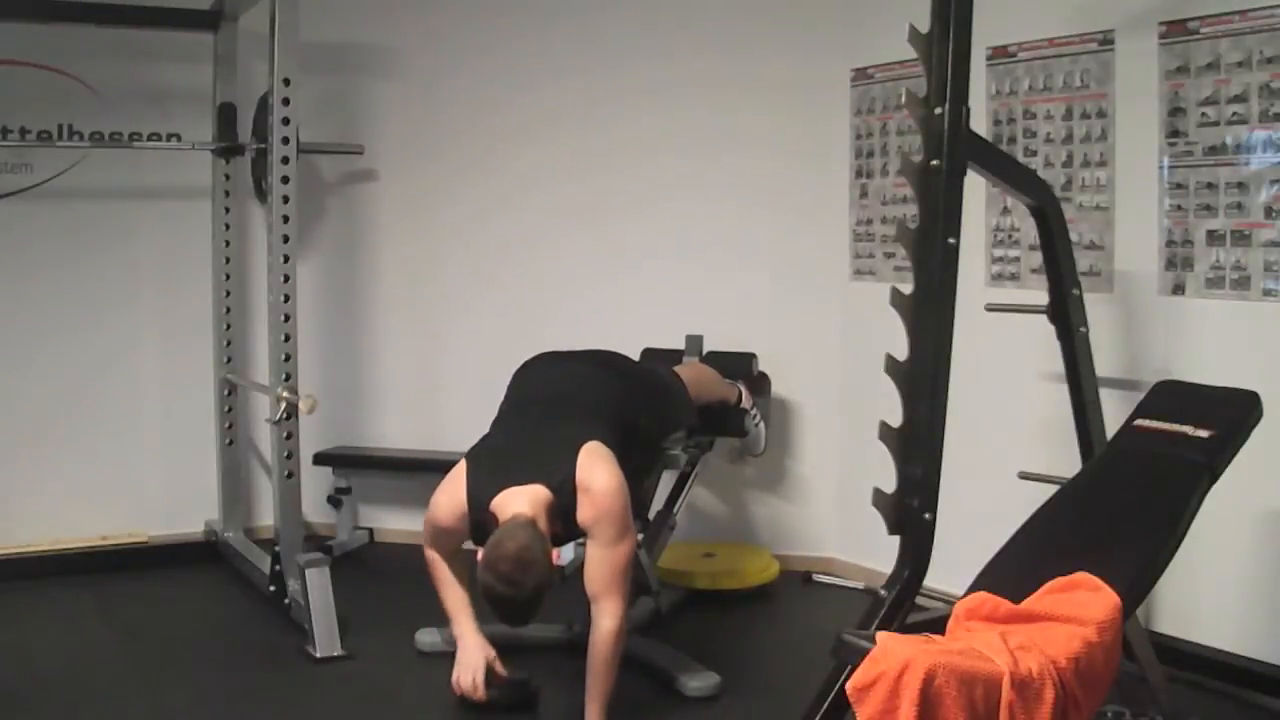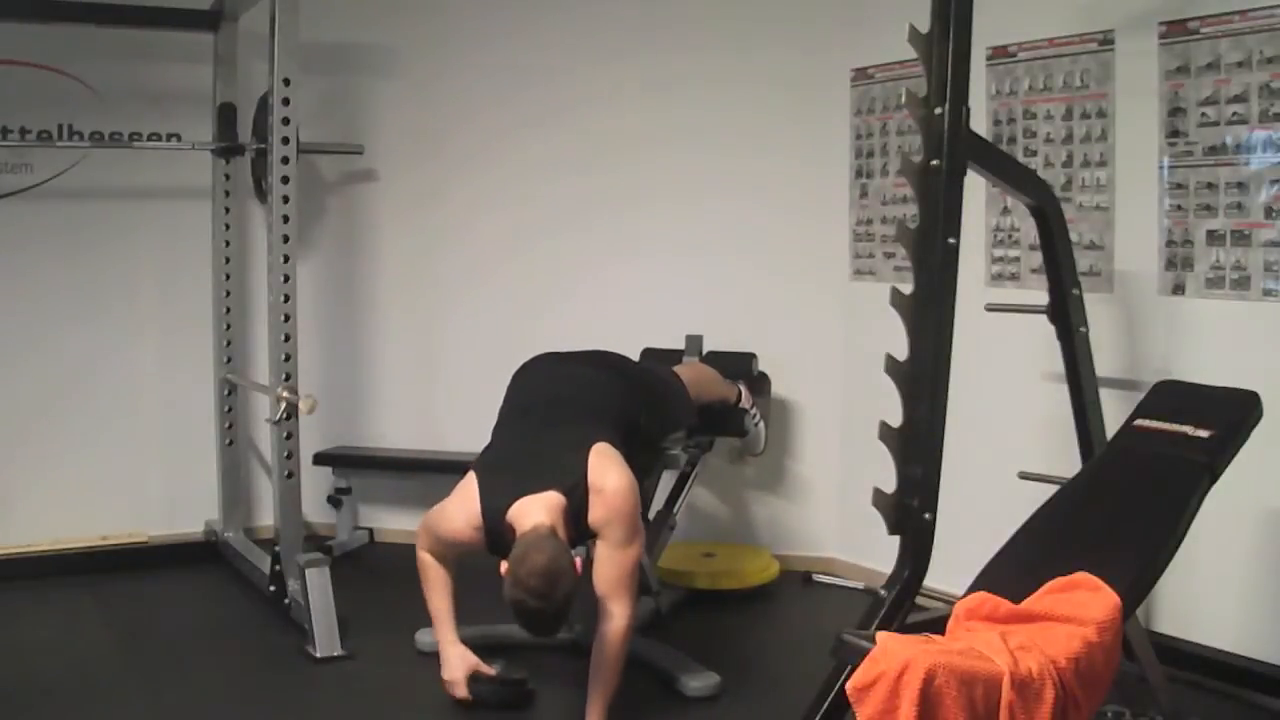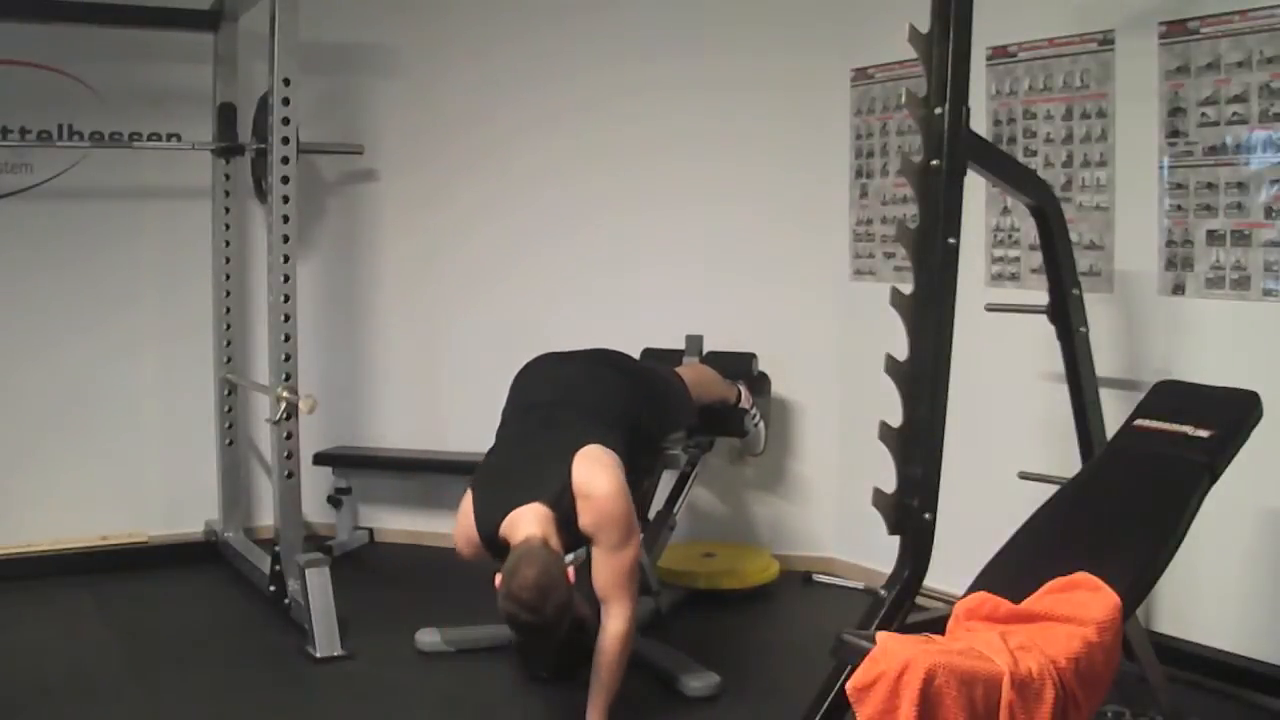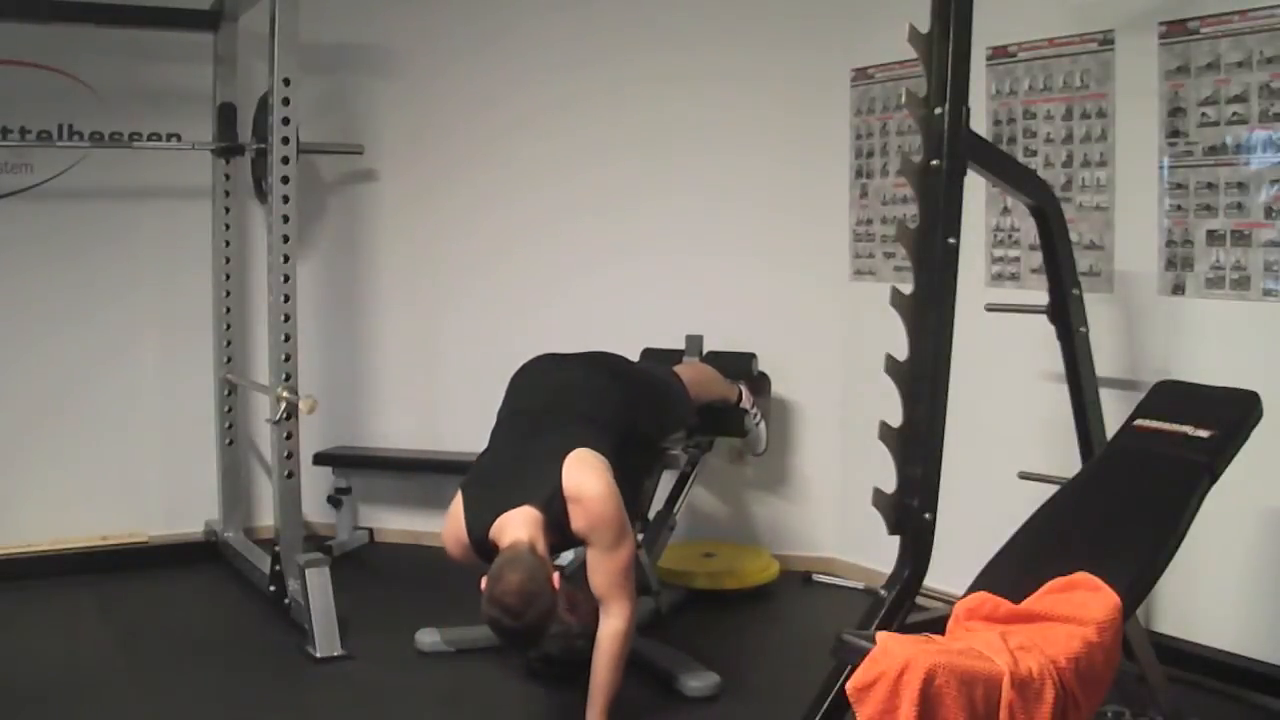
dt=0.4s
person 1, frame 1
left shoulder: (598, 490)
right shoulder: (451, 504)
left elbow: (608, 612)
right elbow: (436, 550)
right wrist: (467, 636)
left hip: (618, 384)
right hip: (538, 376)
left knee: (679, 385)
left ankle: (738, 397)
person 1, frame 2
left shoulder: (610, 491)
right shoulder: (465, 518)
left elbow: (616, 614)
right elbow: (427, 549)
right wrist: (450, 646)
left hip: (618, 384)
right hip: (537, 378)
left knee: (678, 384)
left ankle: (738, 397)
person 1, frame 3
left shoulder: (600, 494)
right shoulder: (471, 532)
left elbow: (618, 614)
right wrist: (565, 600)
left hip: (619, 382)
left knee: (679, 386)
left ankle: (738, 398)
person 1, frame 4
left shoulder: (588, 496)
right shoulder: (460, 533)
left elbow: (617, 613)
right wrist: (552, 591)
left hip: (614, 386)
right hip: (536, 380)
left knee: (678, 384)
left ankle: (738, 397)
